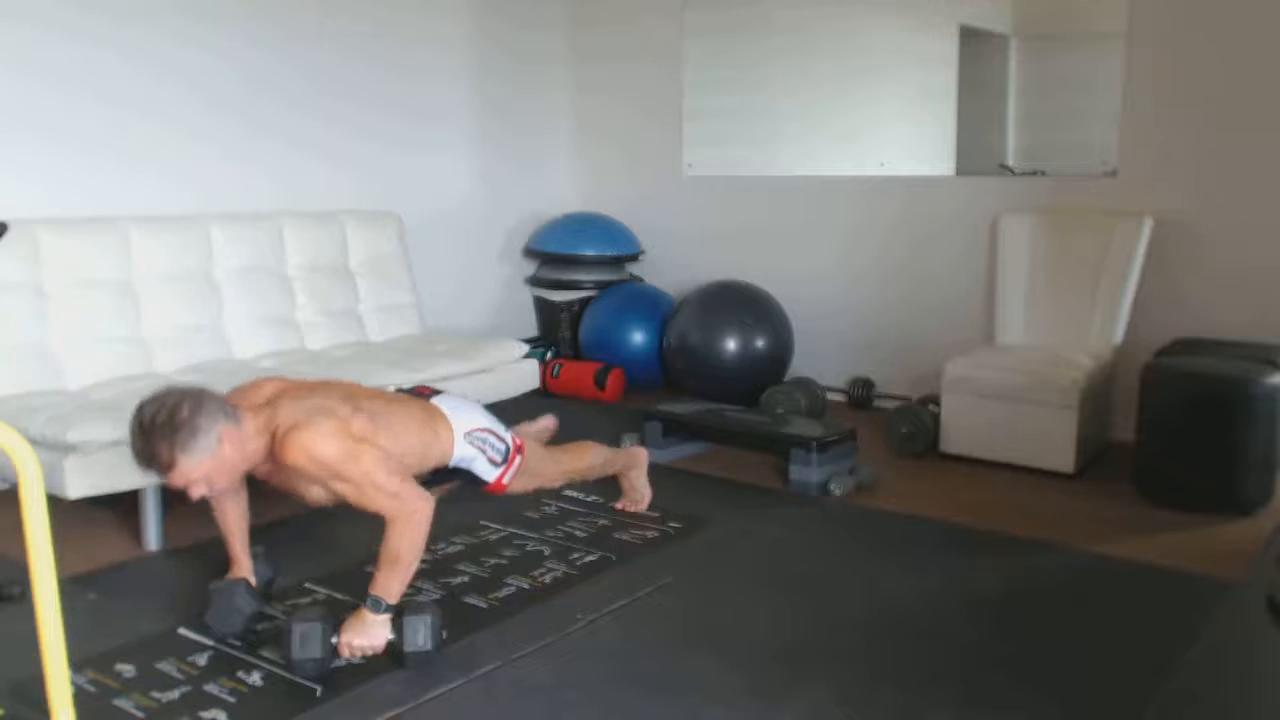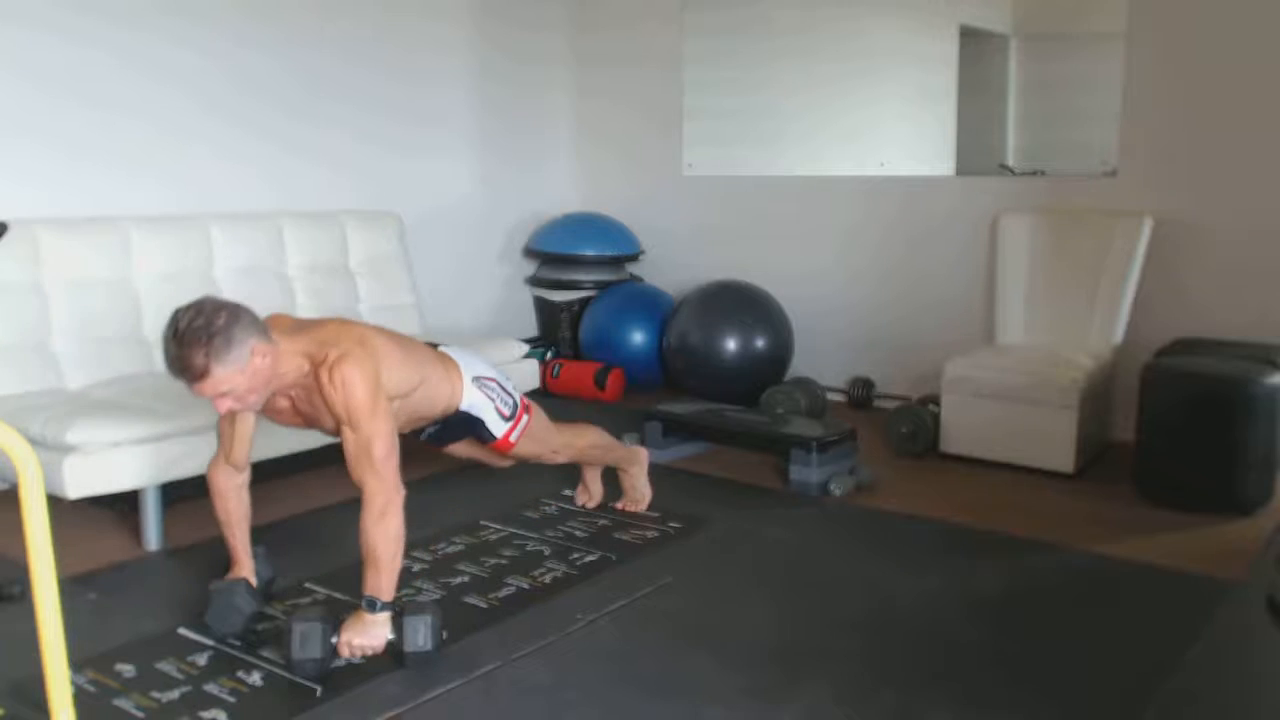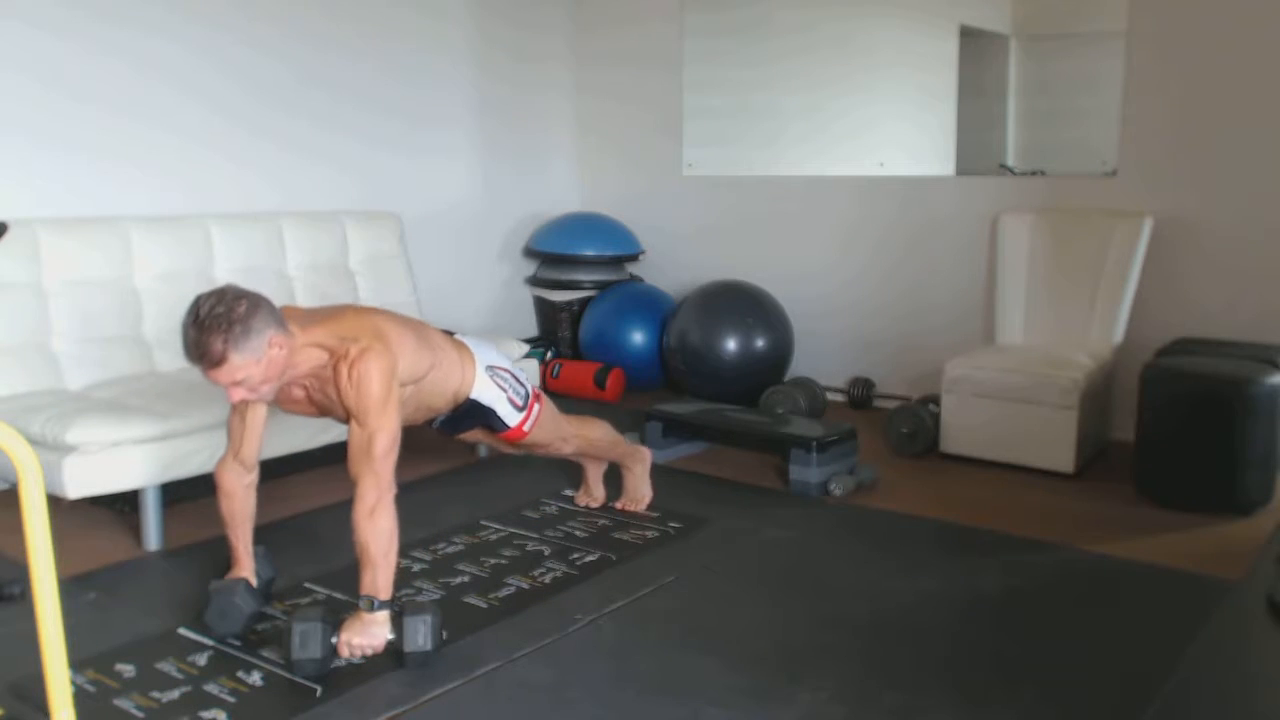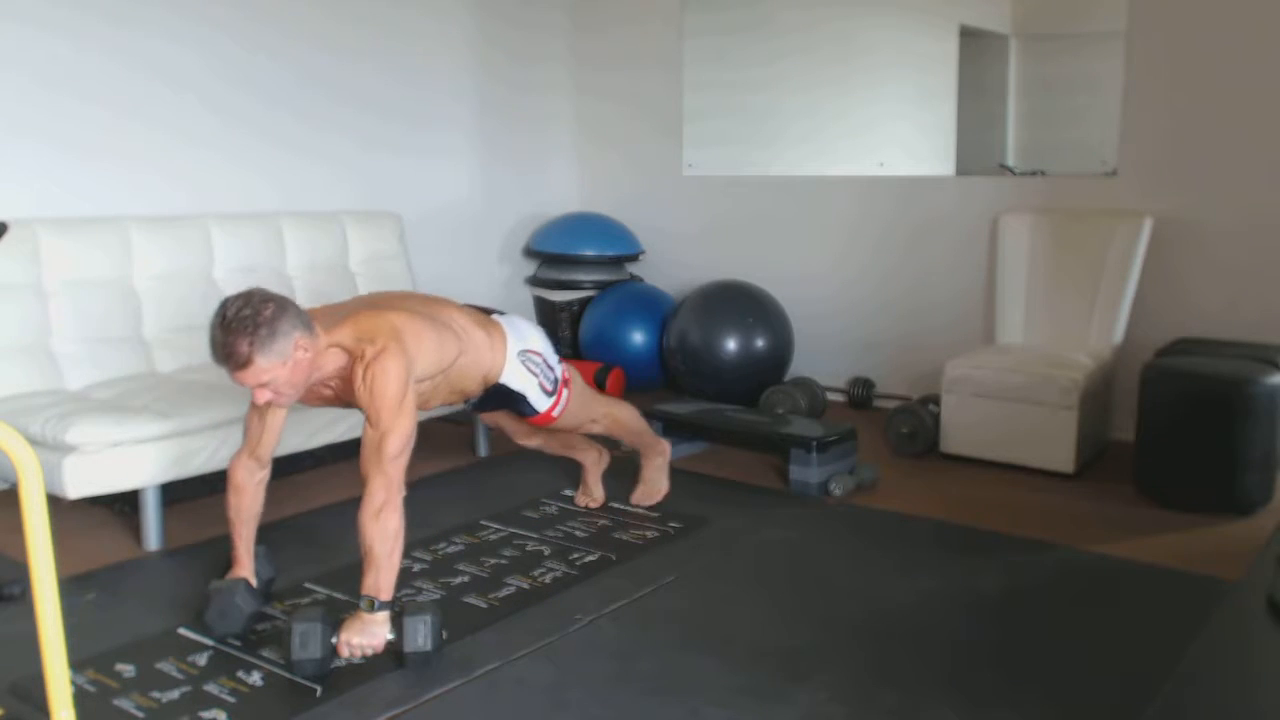
dt=0.3s
person 1, frame 1
left shoulder: (303, 443)
right shoulder: (231, 417)
left elbow: (414, 508)
left wrist: (376, 610)
right wrist: (241, 565)
left hip: (452, 431)
right hip: (412, 415)
left knee: (551, 472)
left ankle: (628, 461)
right ankle: (532, 431)
person 1, frame 2
left shoulder: (341, 372)
right shoulder: (252, 363)
left elbow: (383, 494)
right elbow: (228, 469)
left wrist: (375, 611)
right wrist: (242, 565)
left hip: (461, 386)
right hip: (424, 387)
left knee: (555, 446)
left ankle: (629, 458)
right ankle: (590, 475)
person 1, frame 3
left shoulder: (361, 360)
right shoulder: (259, 353)
left elbow: (375, 491)
right elbow: (237, 467)
left wrist: (374, 611)
right wrist: (242, 566)
left hip: (476, 375)
right hip: (436, 394)
left knee: (561, 435)
left ankle: (633, 458)
right ankle: (591, 462)
person 1, frame 4
left shoulder: (378, 361)
right shoulder: (282, 352)
left elbow: (384, 492)
right elbow: (250, 465)
left wrist: (374, 611)
right wrist: (243, 567)
left hip: (506, 350)
right hip: (463, 361)
left knee: (591, 415)
right knee: (527, 434)
left ankle: (653, 451)
right ankle: (590, 459)
